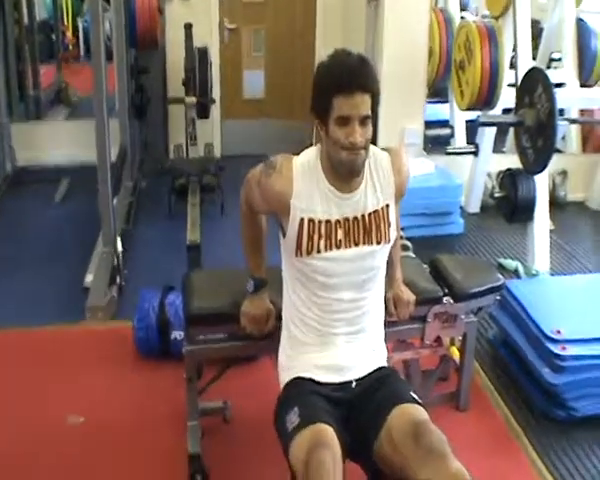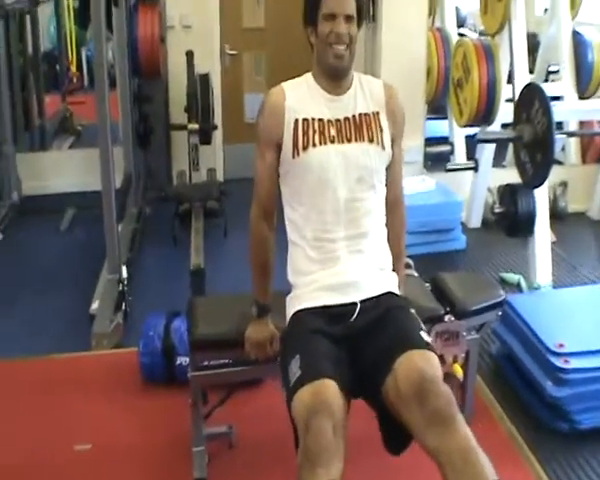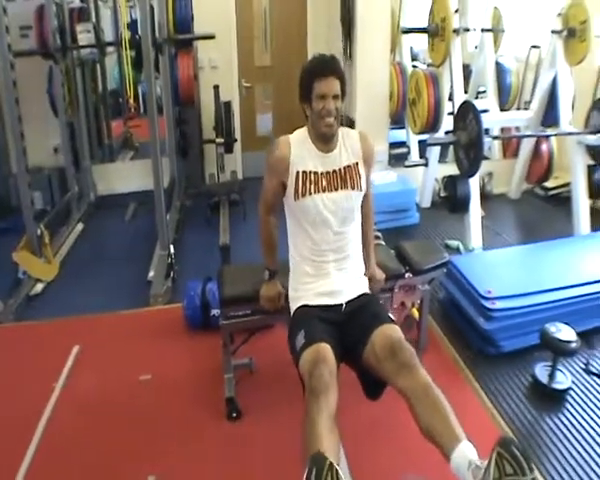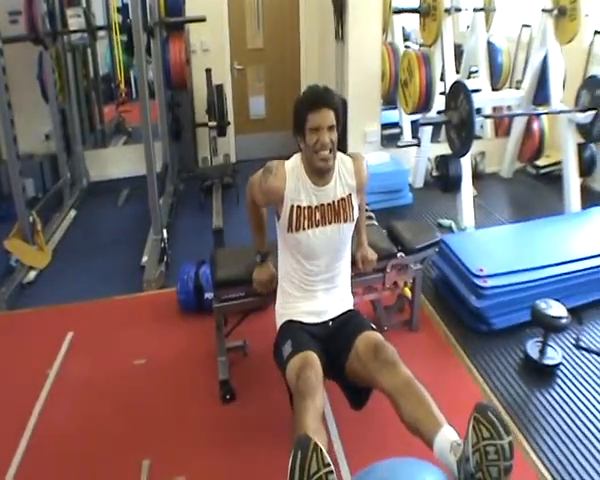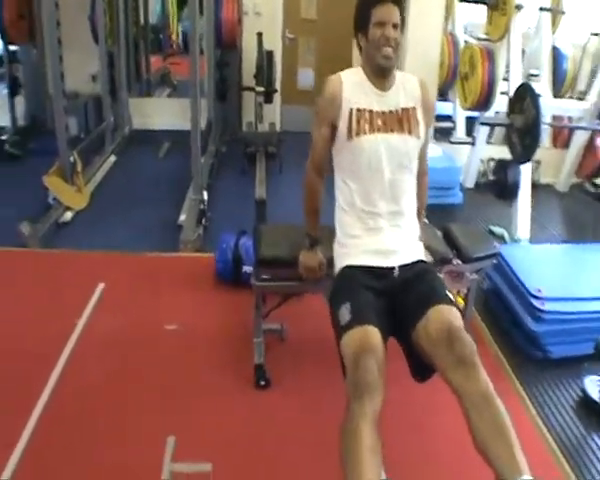
dt=1s
person 1, frame 1
left shoulder: (394, 171)
right shoulder: (284, 181)
right elbow: (248, 202)
right wrist: (256, 288)
left hip: (372, 370)
right hip: (308, 376)
person 1, frame 2
left shoulder: (386, 100)
right shoulder: (281, 105)
right elbow: (263, 215)
left wrist: (397, 284)
right wrist: (260, 312)
left hip: (378, 293)
right hip: (314, 302)
left knee: (436, 403)
right knee: (321, 428)
person 1, frame 3
left shoulder: (362, 146)
right shoulder: (284, 153)
right elbow: (266, 212)
right wrist: (270, 276)
left hip: (356, 292)
right hip: (310, 300)
left knee: (402, 357)
right knee: (321, 378)
person 1, frame 4
left shoulder: (356, 169)
right shoulder: (278, 180)
right elbow: (252, 198)
right wrist: (262, 259)
left hip: (342, 310)
right hip: (297, 317)
left knee: (385, 358)
right knee: (307, 379)
person 1, frame 5
left shoulder: (421, 94)
right shoulder: (338, 91)
right elbow: (315, 171)
right wrist: (311, 242)
left hip: (410, 257)
right hip: (358, 260)
left knee: (461, 351)
right knee: (366, 376)
